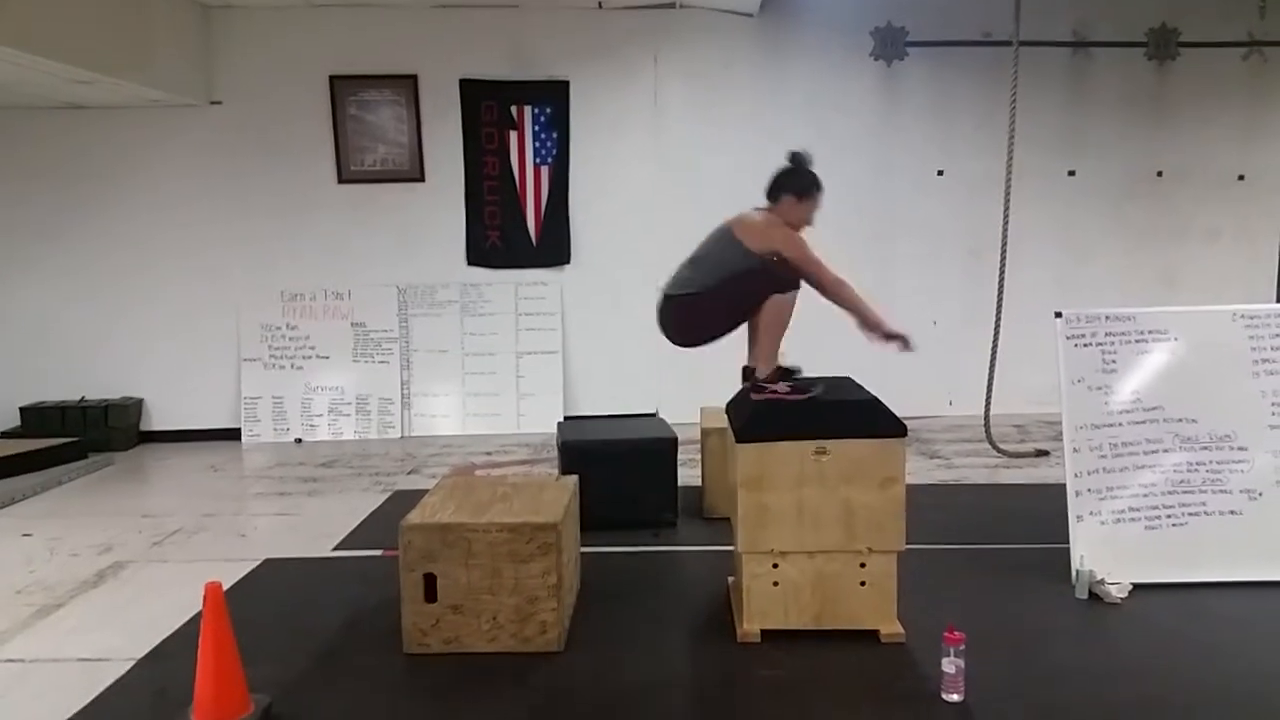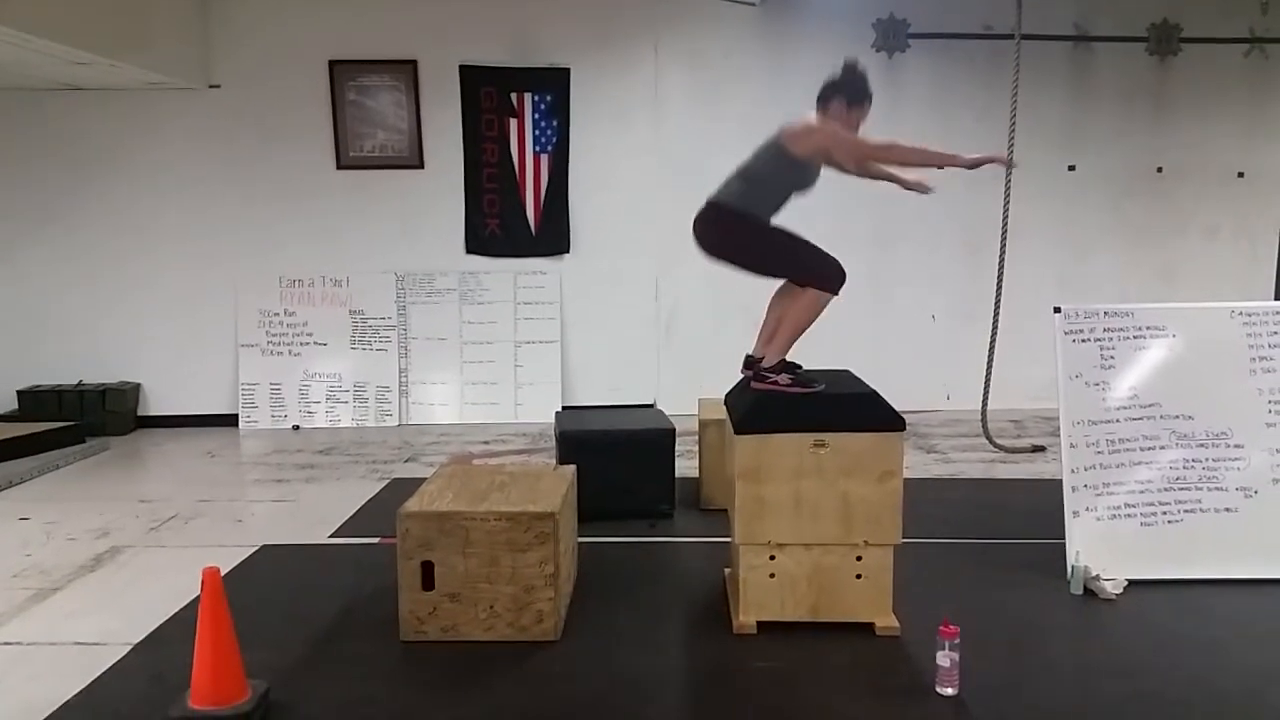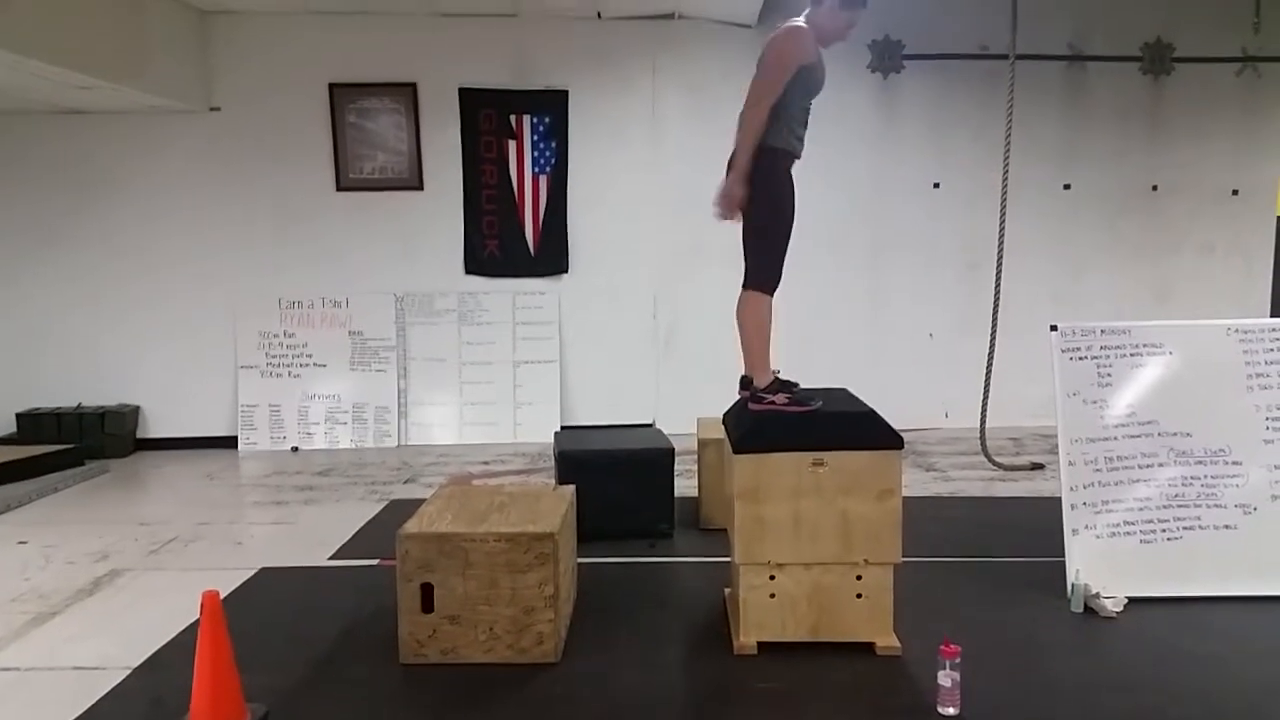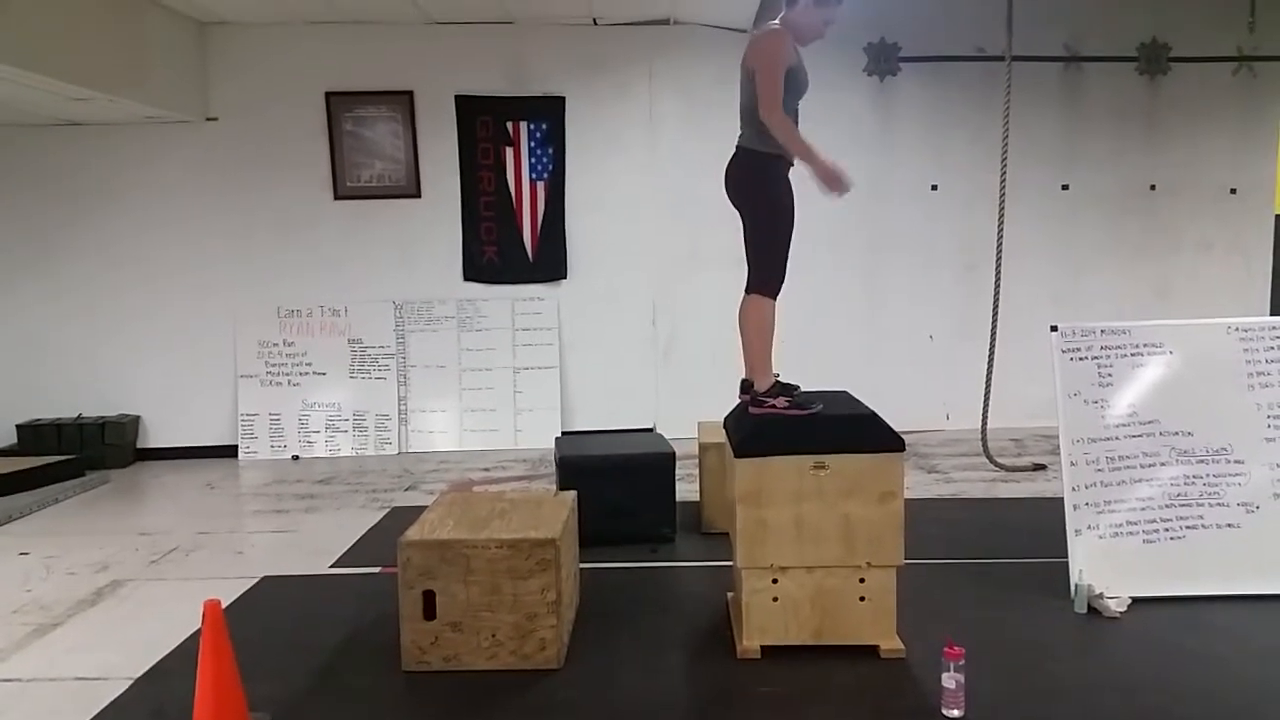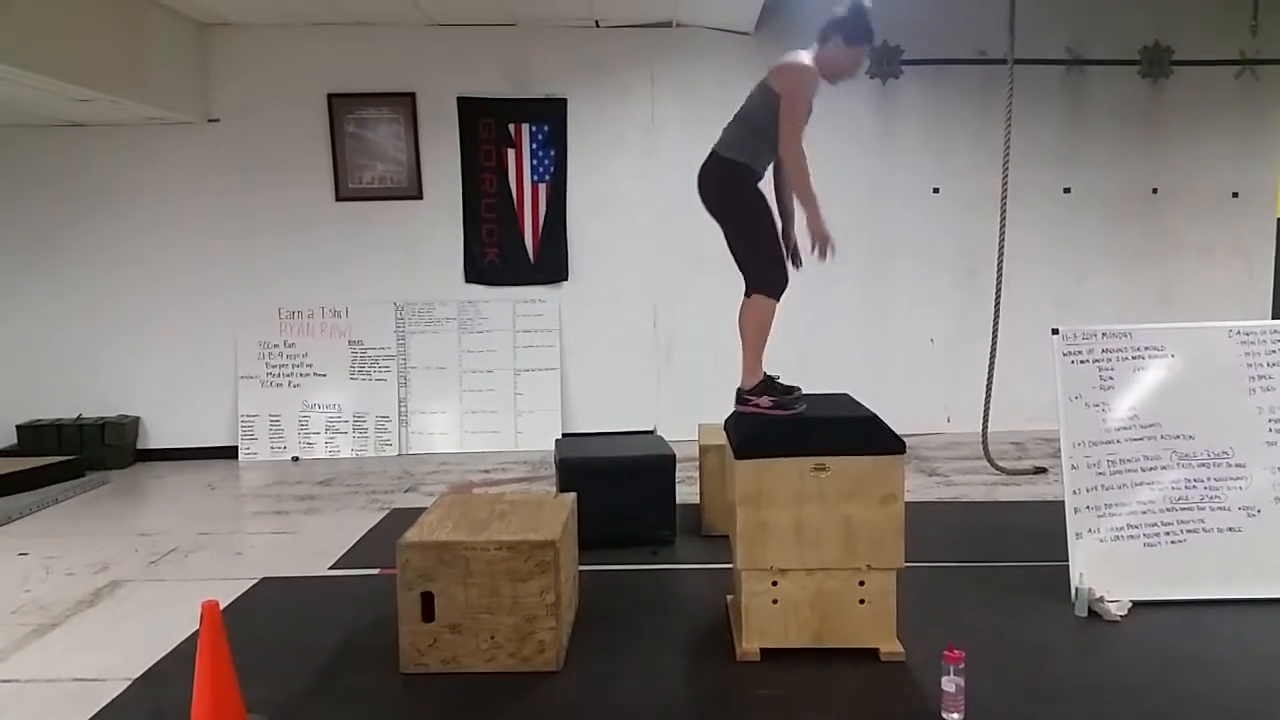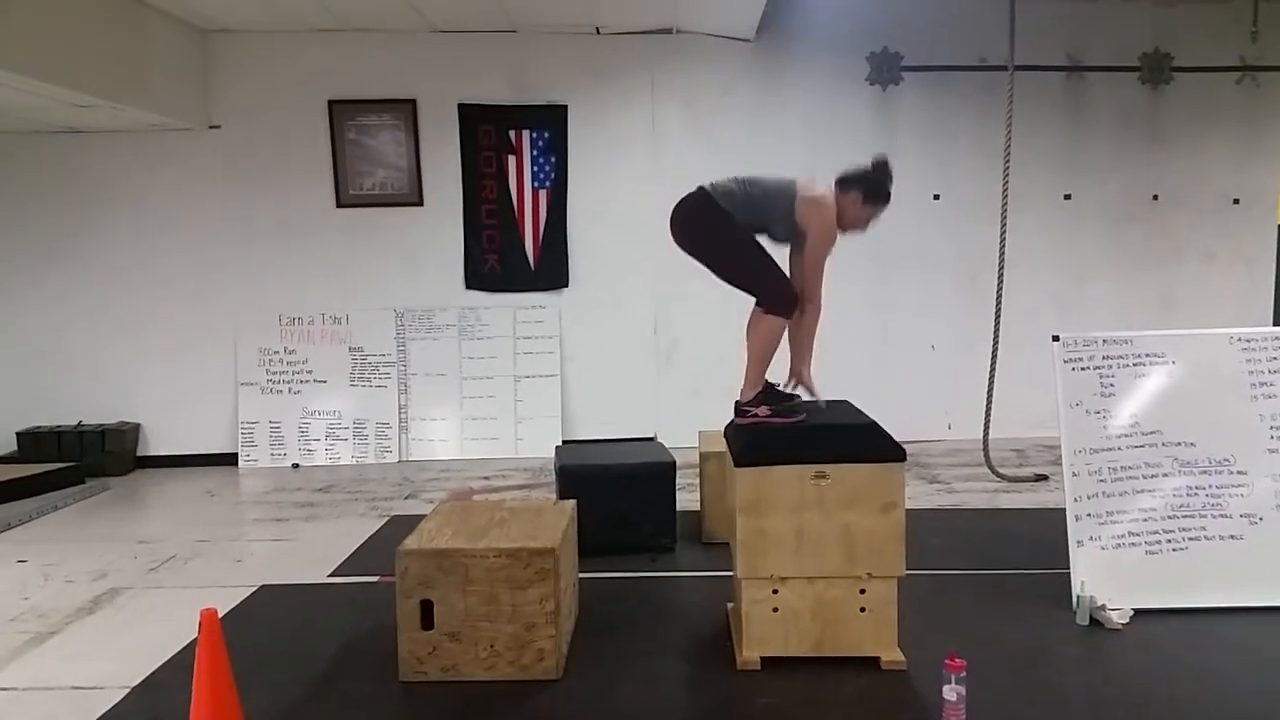
dt=0.4s
person 1, frame 1
left shoulder: (760, 225)
right shoulder: (776, 233)
left elbow: (818, 279)
right elbow: (828, 283)
left wrist: (864, 318)
right wrist: (878, 324)
left hip: (686, 307)
right hip: (684, 315)
right knee: (783, 276)
left ankle: (759, 368)
right ankle: (764, 376)
person 1, frame 2
left shoulder: (814, 135)
right shoulder: (820, 133)
left elbow: (854, 162)
right elbow: (884, 151)
left wrist: (902, 181)
right wrist: (962, 160)
left hip: (729, 223)
right hip: (724, 226)
left knee: (808, 274)
right knee: (828, 276)
left ankle: (761, 358)
right ankle: (768, 366)
person 1, frame 3
left shoulder: (803, 41)
right shoulder: (797, 37)
right elbow: (757, 106)
left wrist: (742, 176)
right wrist: (737, 177)
left hip: (767, 165)
right hip: (764, 168)
left knee: (763, 276)
right knee: (763, 276)
left ankle: (756, 378)
right ankle: (763, 386)
person 1, frame 4
left shoulder: (780, 44)
right shoulder: (774, 39)
right elbow: (771, 112)
right wrist: (816, 162)
left hip: (759, 170)
right hip: (761, 171)
left knee: (763, 281)
right knee: (766, 281)
left ankle: (756, 380)
right ankle: (763, 390)
person 1, frame 5
left shoulder: (799, 72)
right shoulder: (802, 72)
left elbow: (782, 154)
right elbow: (790, 149)
left wrist: (787, 226)
right wrist: (815, 218)
left hip: (730, 177)
right hip: (730, 178)
left knee: (764, 279)
right knee: (769, 278)
left ankle: (754, 379)
right ankle: (751, 389)
person 1, frame 6
left shoulder: (813, 205)
right shoulder: (824, 215)
left elbow: (799, 288)
right elbow: (810, 299)
left wrist: (796, 361)
right wrist: (803, 367)
left hip: (699, 215)
right hip: (702, 218)
left knee: (774, 296)
right knee: (780, 298)
left ankle: (755, 388)
right ankle: (750, 401)
